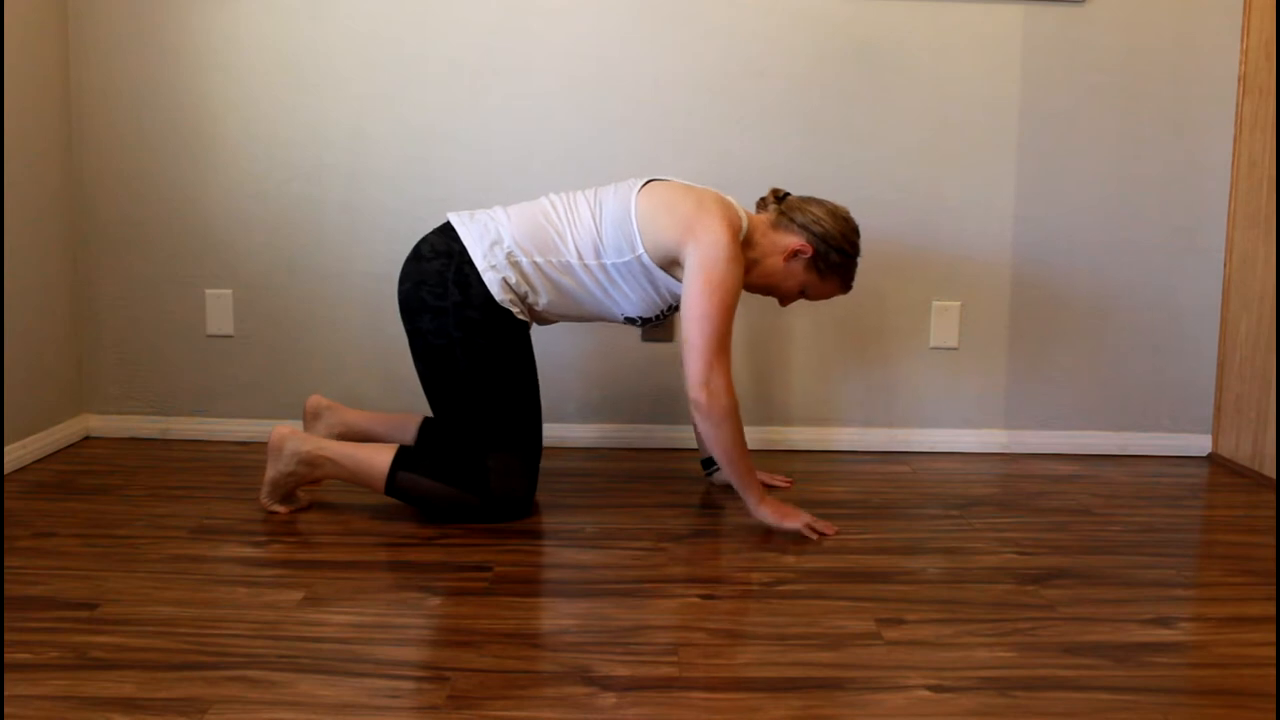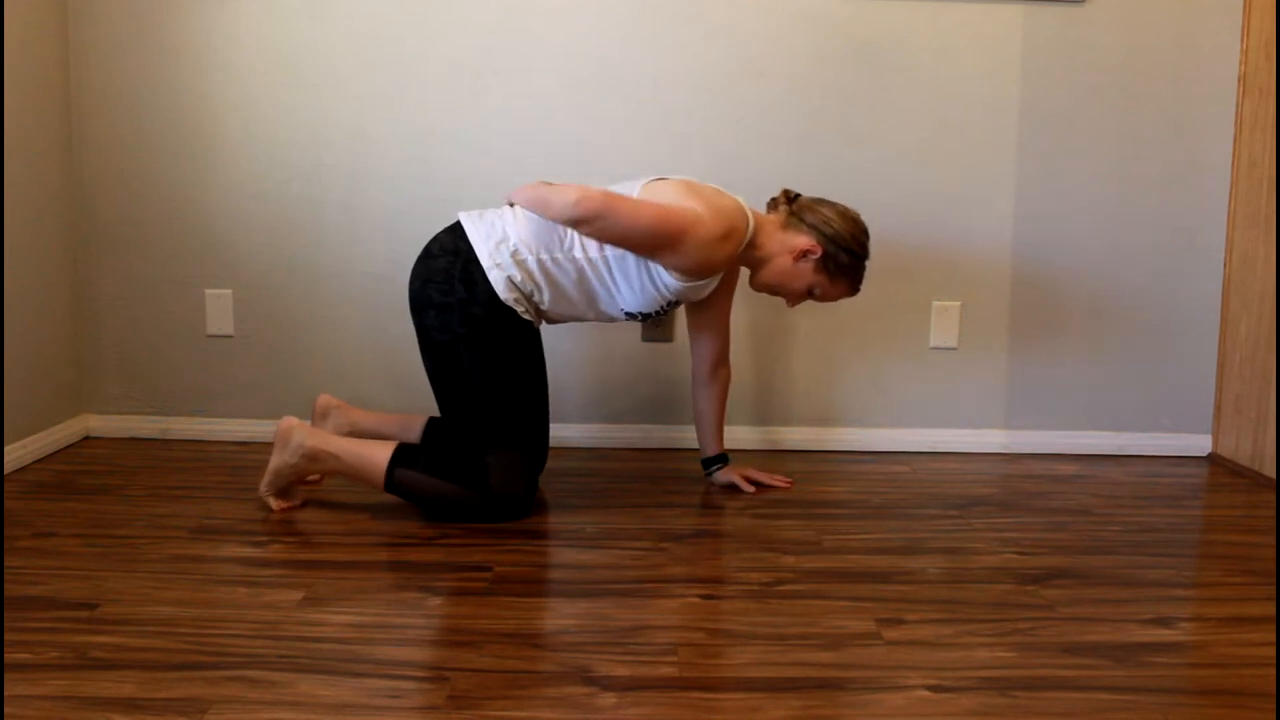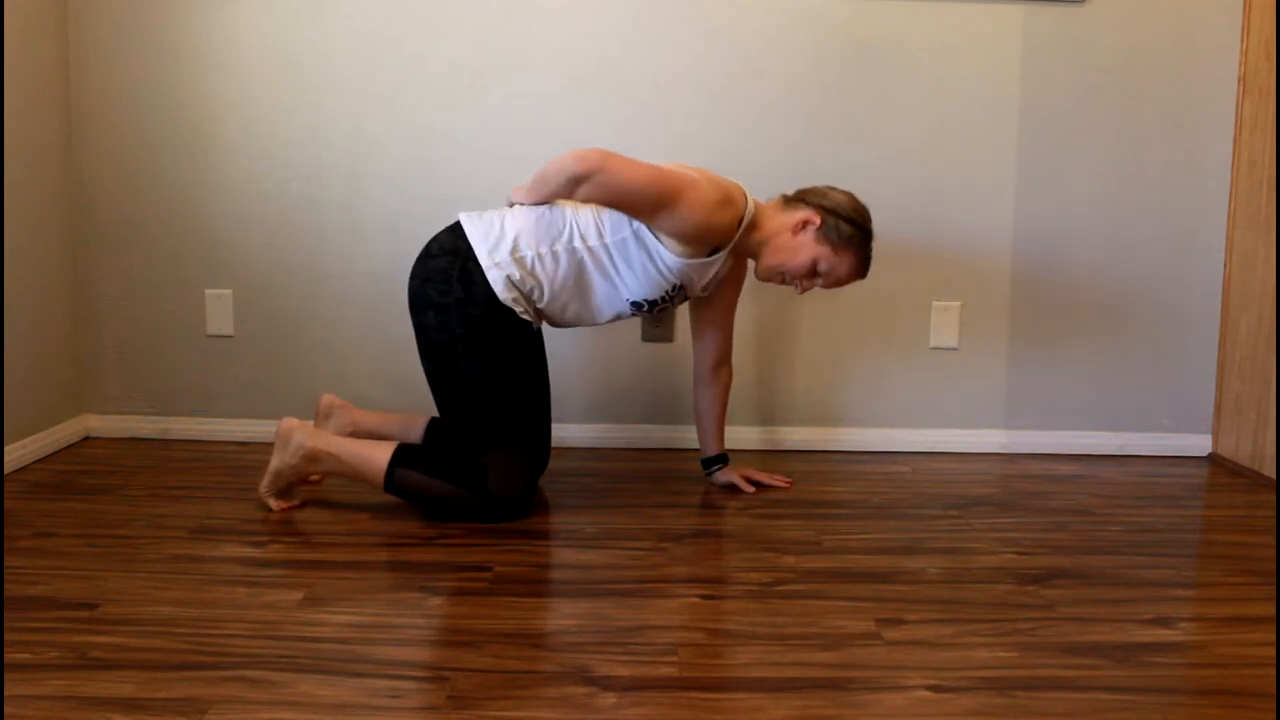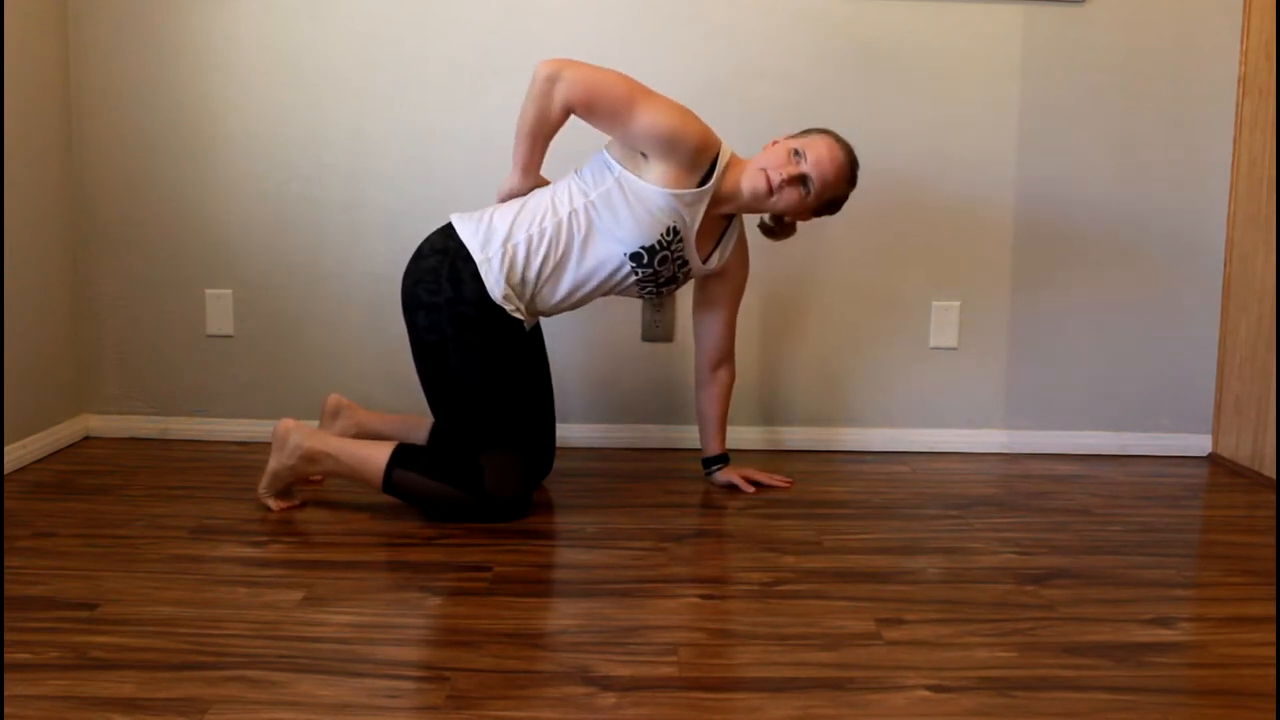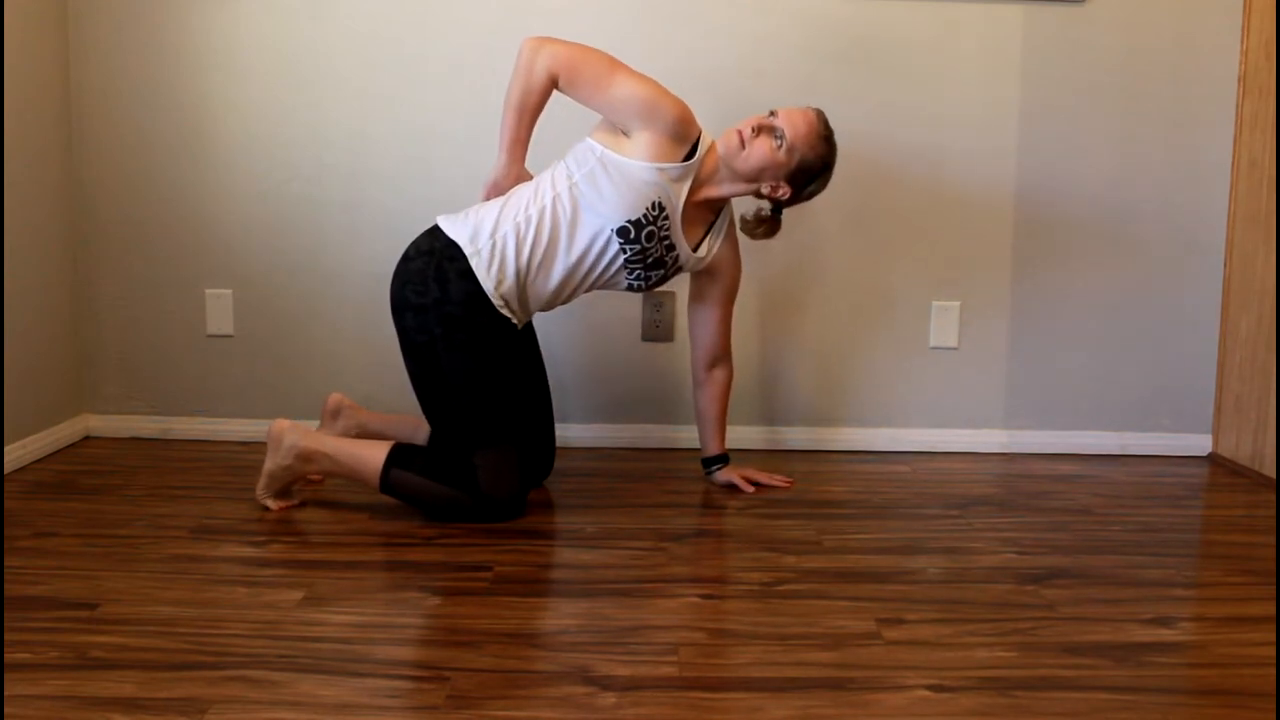
dt=1s
person 1, frame 1
left shoulder: (713, 239)
right shoulder: (717, 243)
left elbow: (705, 368)
right elbow: (706, 388)
left wrist: (721, 464)
right wrist: (756, 501)
left hip: (473, 281)
right hip: (456, 285)
left knee: (508, 451)
right knee: (503, 492)
left ankle: (339, 423)
right ankle: (310, 453)
person 1, frame 2
left shoulder: (724, 258)
right shoulder: (713, 237)
left elbow: (710, 361)
right elbow: (587, 206)
left wrist: (716, 460)
right wrist: (527, 198)
left hip: (495, 289)
right hip: (467, 282)
left knee: (517, 458)
right knee: (503, 493)
left ankle: (347, 420)
right ankle: (313, 448)
person 1, frame 3
left shoulder: (730, 257)
right shoulder: (715, 212)
left elbow: (712, 362)
right elbow: (587, 167)
left wrist: (716, 460)
right wrist: (527, 197)
left hip: (500, 296)
right hip: (466, 281)
left knee: (523, 459)
right knee: (503, 493)
left ankle: (348, 422)
right ankle: (314, 447)
person 1, frame 4
left shoulder: (728, 253)
right shoulder: (687, 148)
left elbow: (715, 361)
right elbow: (556, 77)
left wrist: (716, 460)
right wrist: (522, 178)
left hip: (504, 306)
right hip: (458, 280)
left knee: (531, 463)
right knee: (500, 494)
left ankle: (354, 422)
right ankle: (311, 448)
person 1, frame 5
left shoulder: (718, 248)
right shoulder: (667, 129)
left elbow: (712, 361)
right elbow: (540, 54)
left wrist: (717, 460)
right wrist: (508, 166)
left hip: (497, 307)
right hip: (448, 281)
left knee: (531, 465)
right knee: (496, 494)
left ankle: (353, 421)
right ankle: (306, 448)
